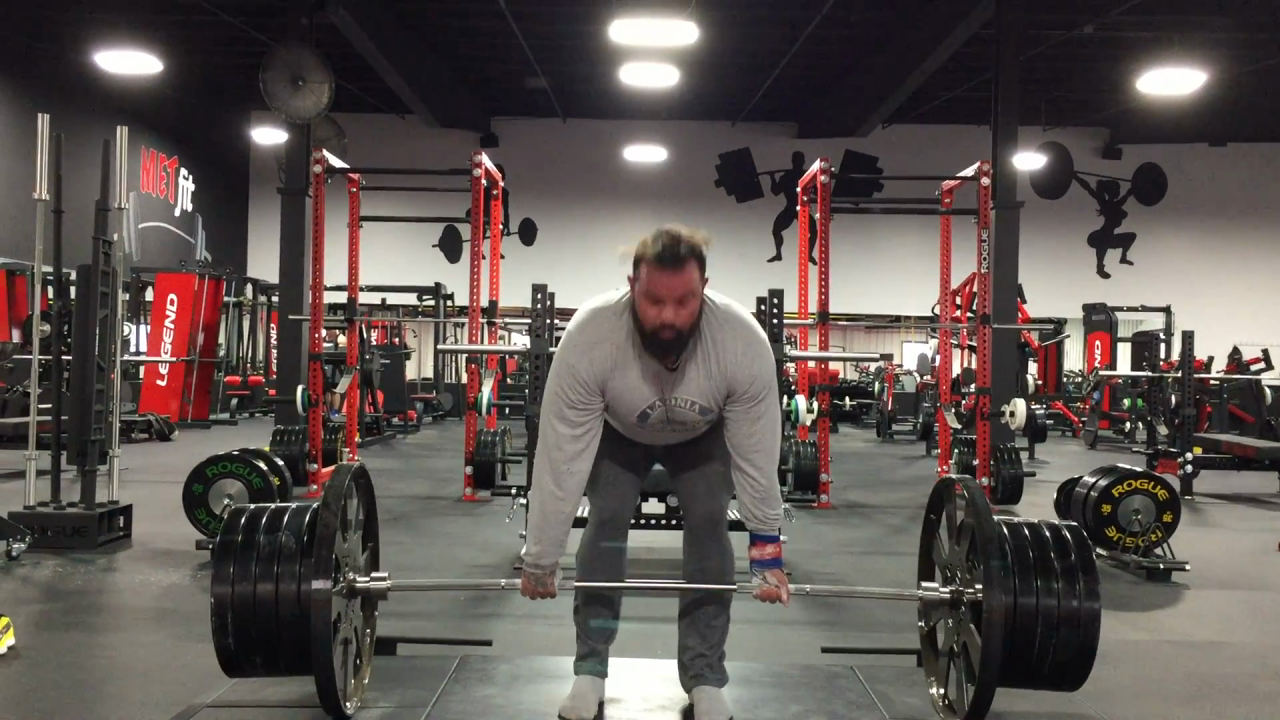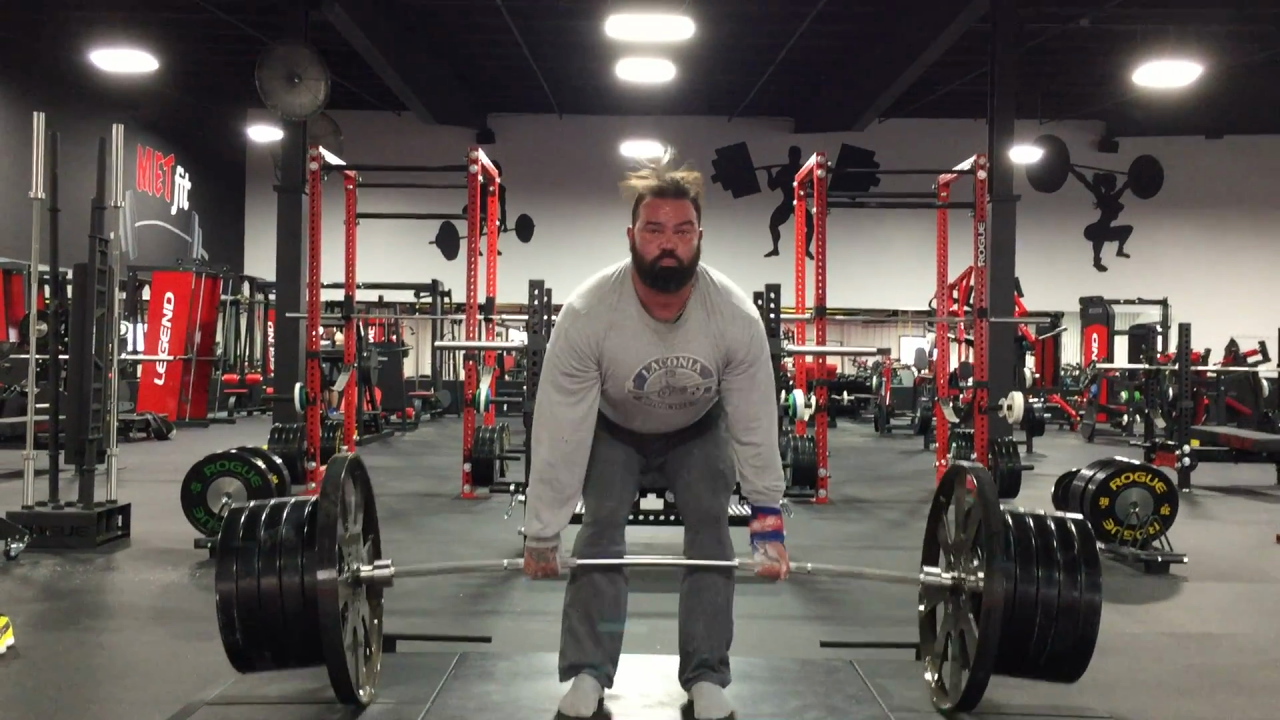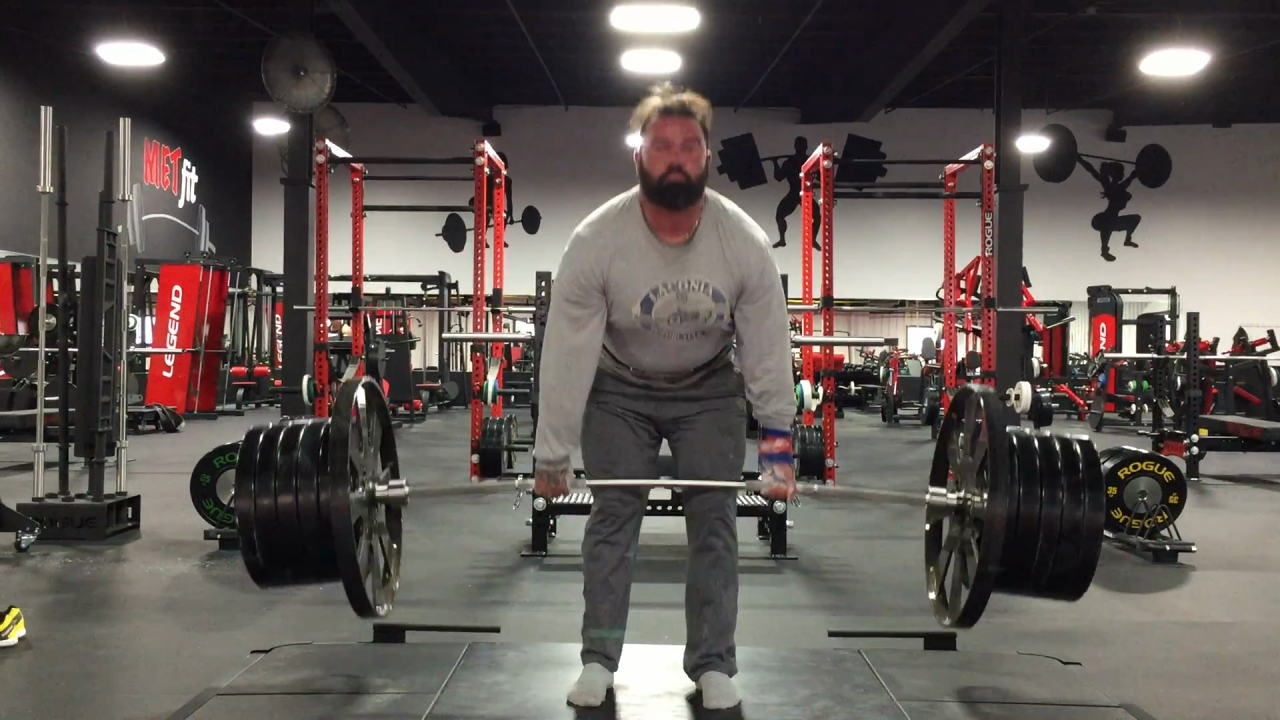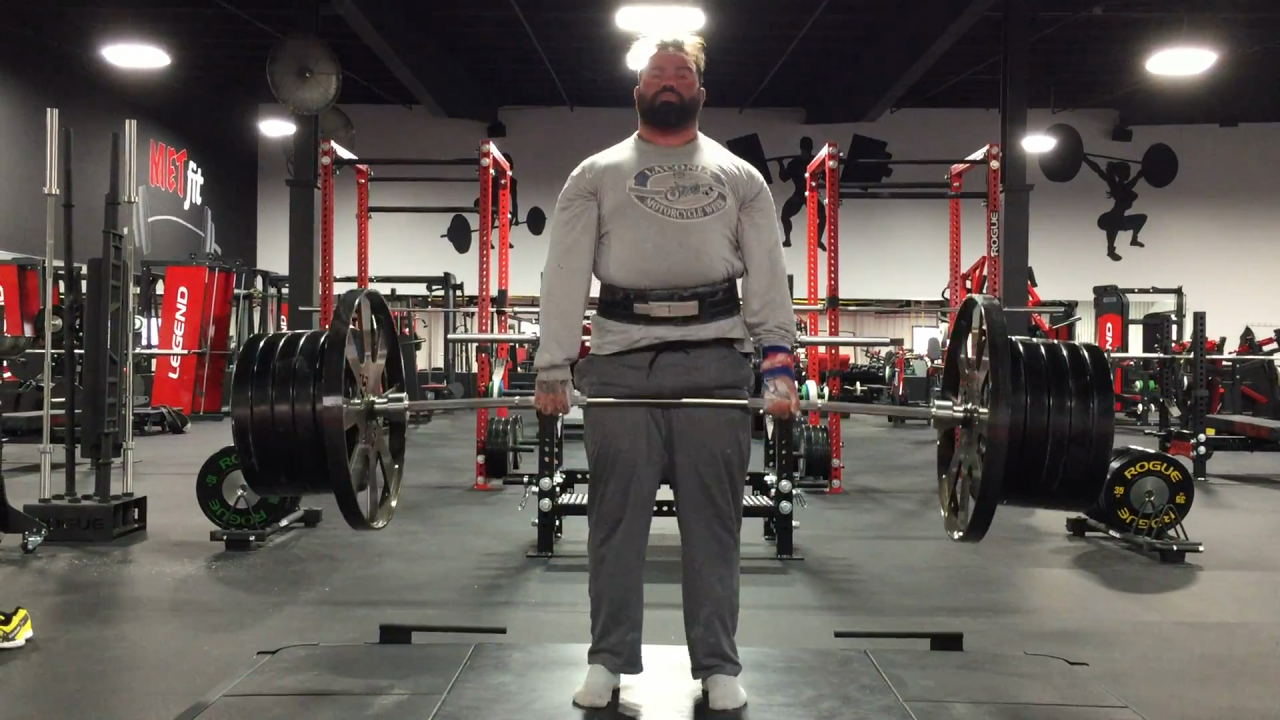
dt=0.5s
person 1, frame 1
left shoulder: (745, 343)
right shoulder: (587, 338)
left elbow: (756, 456)
right elbow: (562, 456)
left wrist: (767, 553)
right wrist: (540, 561)
left hip: (700, 439)
right hip: (618, 435)
left knee: (708, 528)
right knee: (604, 525)
left ankle: (704, 679)
right ankle: (589, 672)
person 1, frame 2
left shoulder: (736, 316)
right shoulder: (587, 314)
left elbow: (754, 426)
right elbow: (560, 432)
left wrist: (767, 524)
right wrist: (542, 536)
left hip: (697, 431)
right hip: (612, 430)
left knee: (710, 526)
right knee: (601, 525)
right ankle: (588, 671)
person 1, frame 3
left shoulder: (745, 242)
right shoulder: (596, 241)
left elbow: (766, 349)
right elbow: (567, 354)
left wrist: (777, 448)
right wrist: (552, 456)
left hip: (708, 390)
right hip: (619, 389)
left knee: (714, 519)
right knee: (612, 514)
left ankle: (712, 663)
right ankle: (598, 657)
person 1, frame 4
left shoulder: (739, 175)
right shoulder: (596, 173)
left elbow: (766, 274)
right elbow: (566, 274)
left wrist: (778, 363)
right wrist: (552, 368)
left hip: (714, 358)
right hip: (620, 358)
left knee: (711, 515)
right knee: (618, 512)
left ankle: (717, 663)
right ankle: (609, 659)
